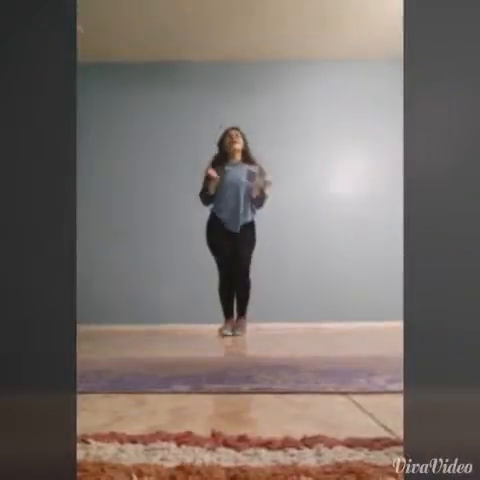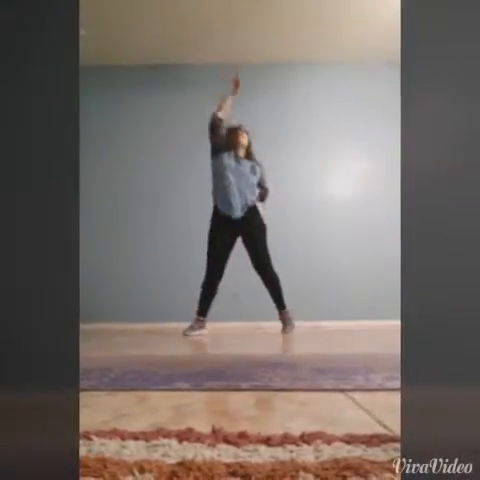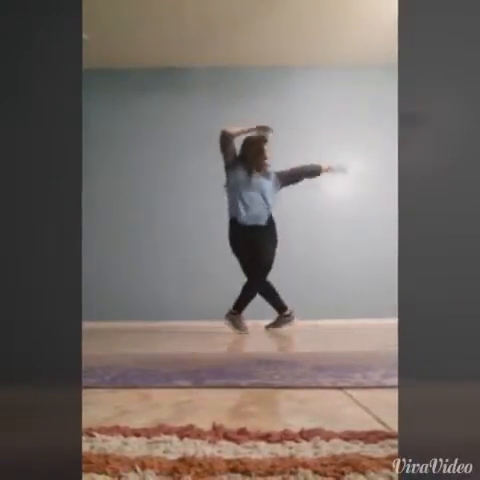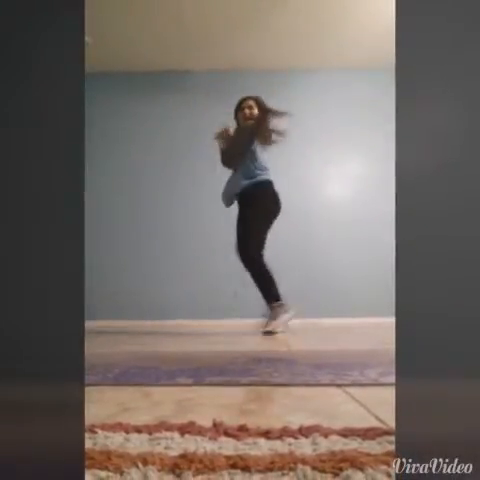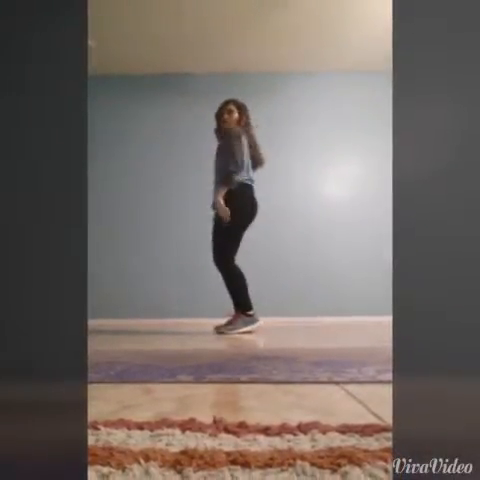
dt=1s
person 1, frame 1
left shoulder: (255, 169)
right shoulder: (216, 168)
left elbow: (259, 203)
right elbow: (205, 200)
left wrist: (257, 191)
right wrist: (211, 184)
left hip: (245, 227)
right hip: (219, 227)
left knee: (242, 272)
right knee: (225, 273)
left ankle: (241, 318)
right ankle: (228, 319)
person 1, frame 2
left shoulder: (254, 164)
right shoulder: (220, 154)
left elbow: (263, 190)
right elbow: (216, 122)
left wrist: (260, 194)
right wrist: (230, 96)
left hip: (250, 218)
right hip: (223, 219)
left knee: (264, 266)
right knee: (213, 270)
left ankle: (284, 313)
right ankle: (201, 319)
person 1, frame 3
left shoulder: (272, 177)
right shoulder: (235, 169)
left elbow: (297, 172)
right elbow: (226, 136)
left wrist: (323, 168)
right wrist: (251, 132)
left hip: (264, 230)
right hip: (239, 231)
left knee: (258, 276)
right knee: (255, 277)
left ankle: (235, 314)
right ankle: (284, 313)
person 1, frame 4
left shoulder: (252, 131)
right shoulder: (245, 135)
left elbow: (229, 160)
right elbow: (232, 162)
left wrist: (224, 142)
right wrist: (227, 140)
left hip: (260, 196)
right hip: (251, 199)
left knee: (248, 253)
right knee: (250, 255)
left ankle: (278, 305)
right ankle: (276, 307)
person 1, frame 5
left shoulder: (234, 135)
right shoulder: (240, 139)
left elbow: (231, 167)
left wrist: (219, 197)
left hip: (238, 200)
right hip: (239, 201)
left knee: (223, 257)
right knee: (224, 258)
left ankle: (247, 314)
right ankle: (242, 314)
